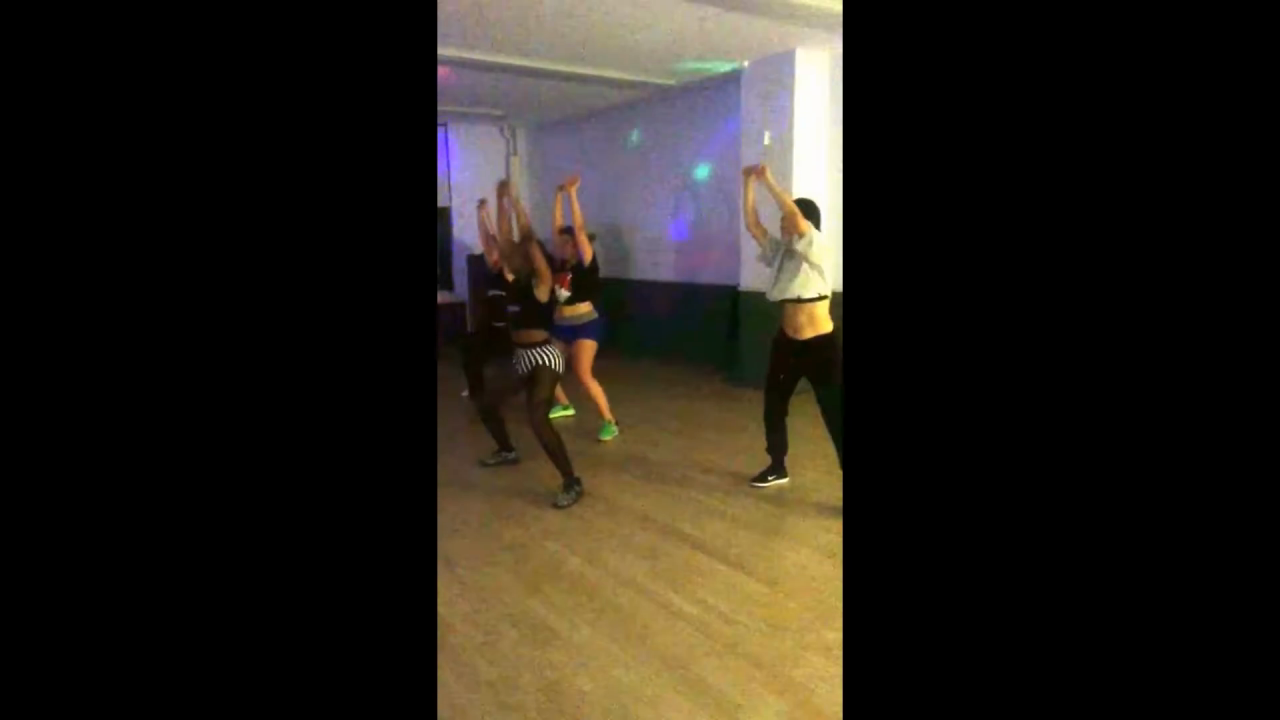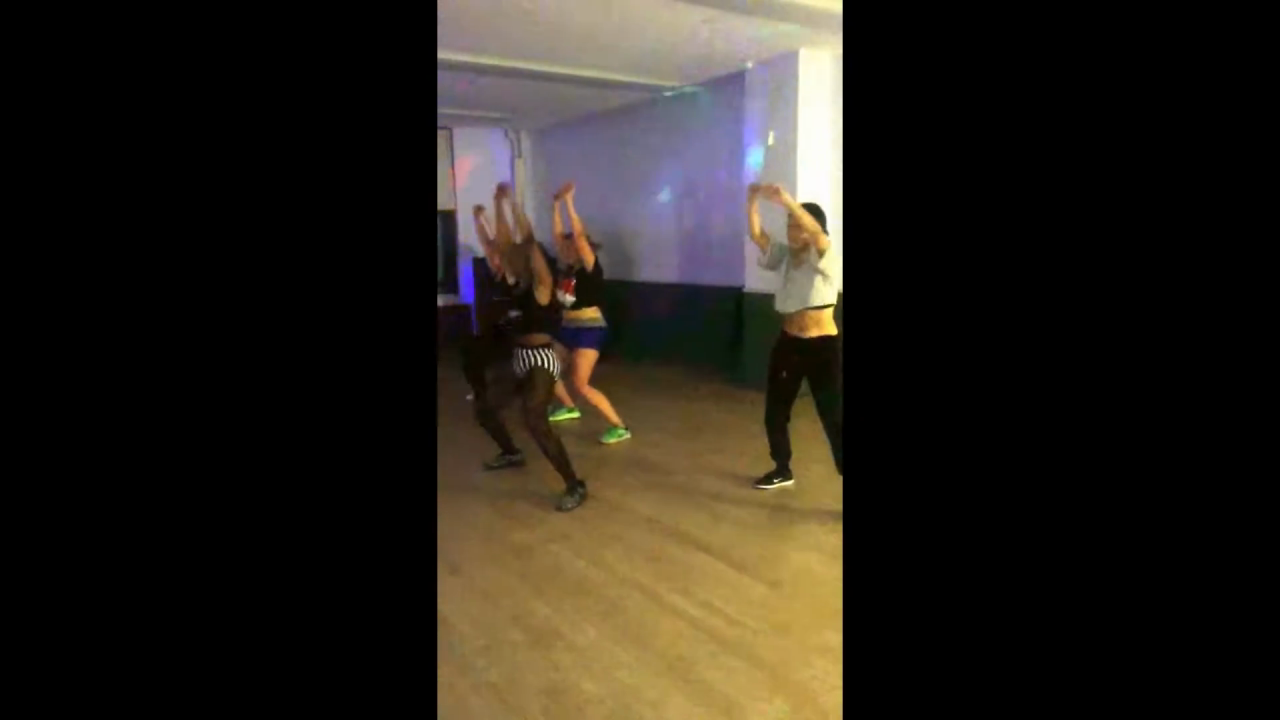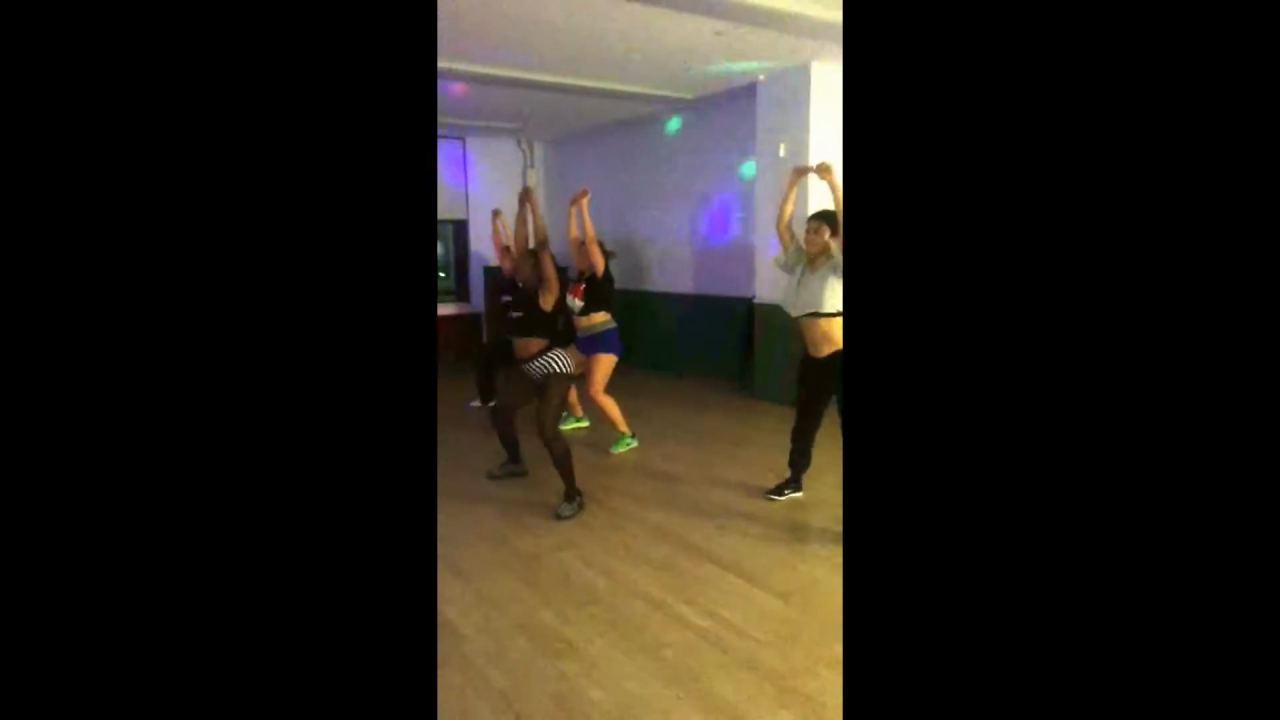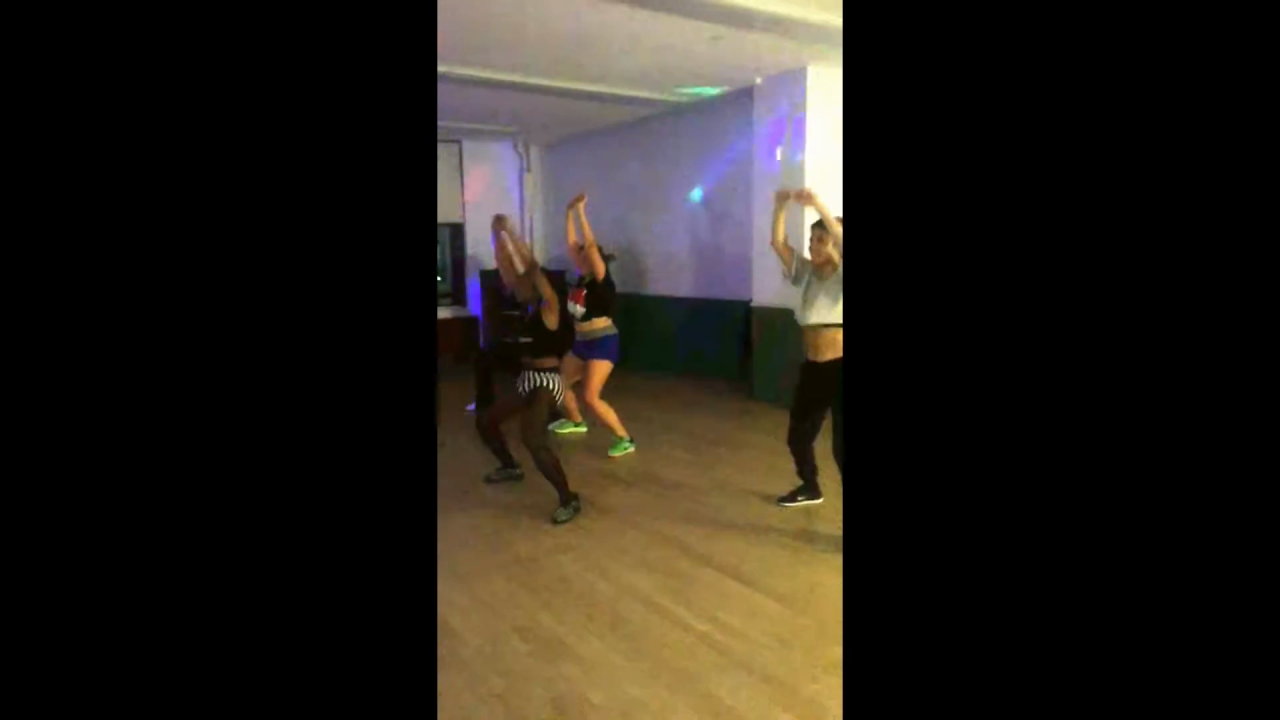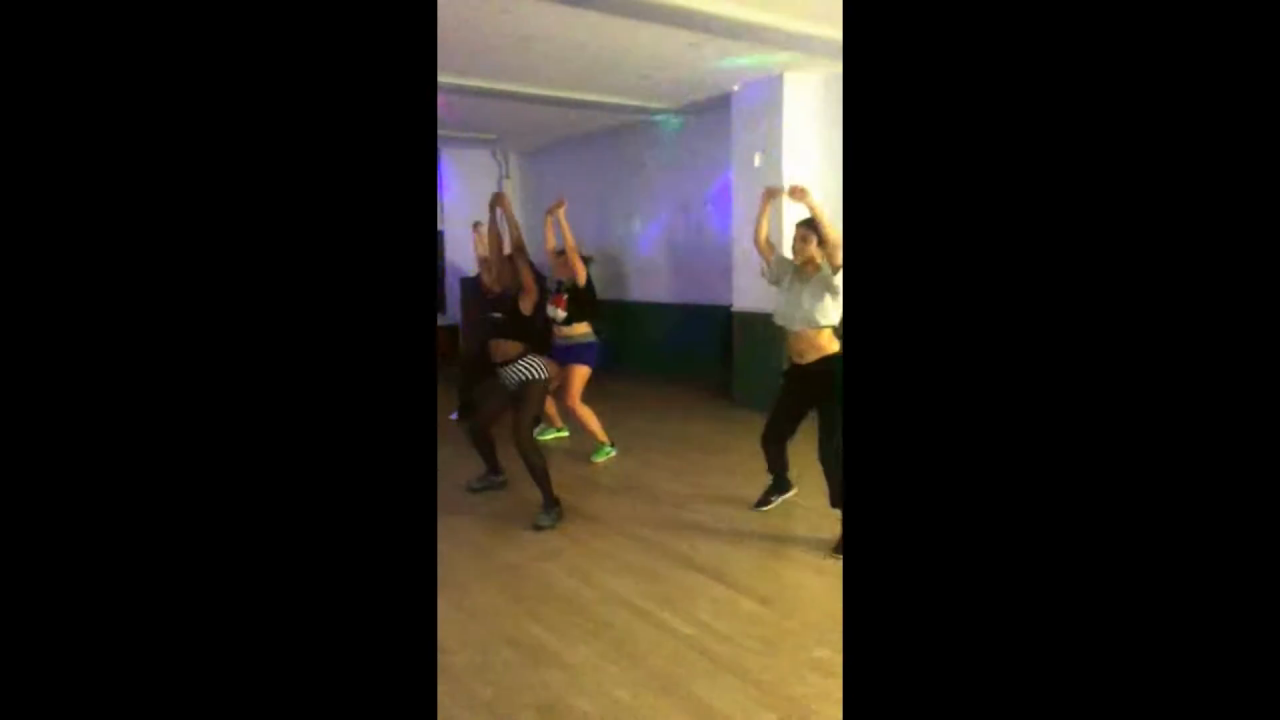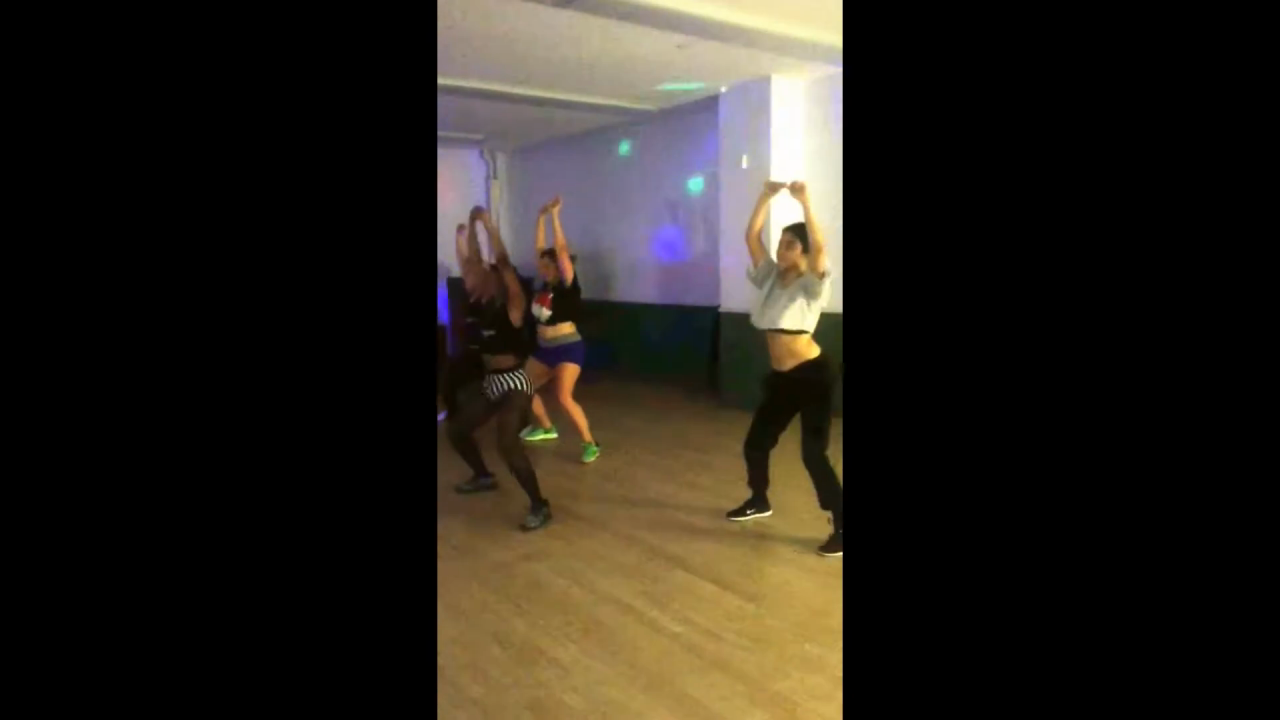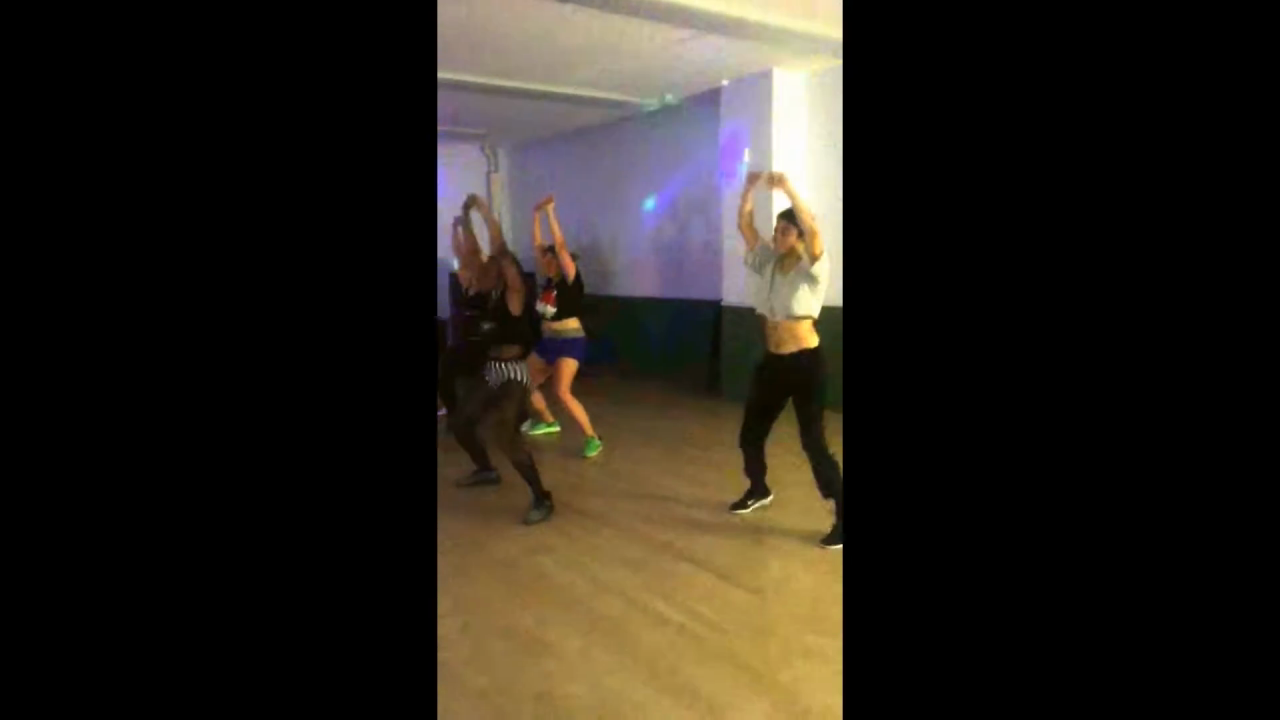
dt=0.2s
person 1, frame 1
left shoulder: (817, 247)
right shoulder: (781, 250)
left elbow: (796, 214)
right elbow: (753, 224)
left wrist: (768, 179)
right wrist: (748, 184)
left hip: (820, 343)
right hip: (787, 342)
left knee: (834, 415)
right knee: (773, 408)
right ankle: (778, 467)
person 1, frame 2
left shoulder: (825, 259)
right shoulder: (784, 257)
left elbow: (816, 230)
right elbow: (756, 234)
left wrist: (785, 198)
right wrist: (754, 200)
left hip: (822, 347)
right hip: (788, 345)
left knee: (832, 419)
right knee: (775, 412)
right ankle: (783, 470)
person 1, frame 3
left shoulder: (839, 264)
right shoulder: (800, 263)
left elbow: (842, 223)
right elbow: (782, 226)
left wrist: (832, 182)
right wrist: (794, 184)
left hip: (838, 359)
right hip: (813, 361)
right knee: (804, 426)
right ankle: (796, 479)
person 1, frame 4
left shoulder: (841, 274)
right shoulder: (806, 271)
left elbow: (841, 239)
right elbow: (778, 244)
left wrist: (818, 205)
right wrist: (780, 208)
left hip: (839, 368)
right hip: (813, 368)
left knee: (841, 445)
right knee: (798, 435)
right ankle: (811, 488)
person 1, frame 5
left shoulder: (830, 277)
right shoulder: (787, 272)
left elbow: (834, 245)
right elbow: (761, 242)
left wrist: (810, 203)
right wrist: (767, 203)
left hip: (828, 368)
right hip: (797, 372)
left knee: (831, 448)
right knee: (773, 436)
left ankle: (848, 527)
right ankle: (782, 483)
person 1, frame 6
left shoulder: (814, 282)
right shoulder: (771, 276)
left elbow: (820, 248)
right elbow: (752, 238)
left wrist: (805, 202)
right wrist: (765, 199)
left hip: (811, 373)
right hip: (780, 376)
left knee: (813, 452)
right knee: (755, 443)
left ankle: (841, 525)
right ankle: (759, 500)
person 1, frame 7
left shoulder: (811, 269)
right shoulder: (769, 262)
left elbow: (813, 234)
right elbow: (744, 226)
left wrist: (787, 189)
right wrist: (749, 187)
left hip: (805, 361)
right hip: (772, 362)
left knee: (813, 441)
right knee: (750, 433)
left ankle: (841, 516)
right ankle: (758, 490)
person 2, frame 1
left shoulder: (541, 281)
right shoulder: (516, 281)
left elbow: (529, 238)
right elbow: (505, 240)
left wrist: (513, 197)
right wrist: (500, 201)
left hip: (544, 357)
right hip: (521, 358)
left knee: (538, 418)
right knee: (487, 403)
left ankle: (571, 482)
right ankle: (507, 450)
person 2, frame 2
left shoulder: (541, 285)
right shoulder: (517, 285)
left elbow: (529, 243)
right elbow: (504, 244)
left wrist: (511, 200)
right wrist: (499, 203)
left hip: (538, 362)
right hip: (518, 361)
left knee: (533, 420)
right knee: (483, 407)
left ankle: (575, 486)
right ankle: (511, 453)
person 2, frame 3
left shoulder: (547, 290)
right shoulder: (523, 288)
left elbow: (542, 247)
right elbow: (519, 248)
left wrist: (533, 205)
right wrist: (521, 210)
left hip: (553, 365)
right hip: (528, 367)
left knee: (547, 429)
right knee: (501, 413)
left ankle: (572, 495)
right ankle: (515, 463)
person 2, frame 4
left shoulder: (549, 308)
right shoulder: (529, 309)
left elbow: (532, 269)
right elbow: (508, 268)
left wrist: (509, 231)
right wrist: (499, 233)
left hip: (545, 382)
right hip: (526, 380)
left knee: (532, 438)
right knee: (484, 420)
left ankle: (569, 499)
right ankle: (510, 467)
person 2, frame 5
left shoulder: (527, 295)
right shoulder: (501, 294)
left elbow: (518, 251)
right elbow: (495, 250)
left wrist: (507, 209)
right wrist: (492, 212)
left hip: (528, 373)
right hip: (505, 375)
left knee: (522, 439)
right knee: (477, 424)
left ankle: (552, 504)
right ankle: (494, 474)
person 2, frame 6
left shoulder: (514, 304)
right shoulder: (487, 304)
left elbow: (504, 263)
right elbow: (473, 265)
left wrist: (488, 223)
right wrist: (471, 229)
left hip: (514, 383)
right hip: (490, 383)
left knee: (507, 444)
right knee: (457, 430)
left ankle: (539, 505)
right ankle: (483, 476)
person 2, frame 7
left shoulder: (514, 295)
right shoulder: (488, 296)
left elbow: (502, 254)
right elbow: (471, 256)
left wrist: (485, 211)
right wrist: (466, 216)
left hip: (510, 375)
right hip: (489, 373)
left knee: (505, 438)
right knee: (459, 424)
left ankle: (542, 499)
right ankle: (486, 471)
person 3, frame 1
left shoulder: (587, 264)
right shoulder: (564, 263)
left elbow: (579, 229)
right elbow: (558, 226)
left wrist: (572, 194)
right wrist: (559, 195)
left hip: (585, 324)
right hip: (561, 325)
left knee: (583, 373)
left ankle: (611, 423)
right ankle: (564, 405)
person 3, frame 2
left shoulder: (591, 269)
right shoulder: (569, 268)
left elbow: (579, 236)
right elbow: (558, 234)
left wrist: (569, 201)
right wrist: (556, 204)
left hip: (590, 331)
right hip: (568, 329)
left knee: (580, 383)
left ankle: (620, 426)
right ankle: (569, 408)
person 3, frame 3
left shoulder: (602, 276)
right shoulder: (582, 273)
left elbow: (590, 241)
right elbow: (574, 240)
left wrist: (584, 207)
right wrist: (572, 208)
left hip: (605, 337)
right hip: (584, 338)
left knee: (595, 391)
left ankle: (628, 435)
right ankle: (578, 417)
person 3, frame 4
left shoulder: (602, 281)
right shoulder: (582, 279)
left elbow: (590, 245)
right elbow: (572, 244)
left wrist: (581, 211)
right wrist: (569, 213)
left hip: (604, 341)
right hip: (583, 342)
left knee: (591, 396)
right knee: (559, 382)
left ankle: (625, 439)
right ankle: (576, 421)
person 3, frame 5
left shoulder: (583, 287)
right shoulder: (561, 284)
left elbow: (571, 251)
right elbow: (550, 249)
left wrist: (561, 217)
right wrist: (548, 219)
left hip: (582, 347)
right hip: (560, 347)
left knee: (572, 400)
left ankle: (606, 444)
right ankle: (558, 427)
person 3, frame 6
left shoulder: (568, 285)
right shoulder: (547, 284)
left elbow: (561, 250)
right elbow: (540, 248)
left wrist: (555, 215)
right wrist: (541, 217)
left hip: (568, 347)
right hip: (545, 348)
left knee: (564, 397)
left ankle: (590, 444)
right ankle: (546, 428)
person 3, frame 7
left shoulder: (571, 282)
right shoulder: (549, 280)
left elbow: (560, 247)
right elbow: (538, 246)
left wrist: (550, 212)
right wrist: (536, 215)
left hip: (570, 342)
right hip: (548, 342)
left knee: (562, 391)
left ankle: (593, 438)
right ankle: (549, 422)
person 4, frame 1
right shoulder: (493, 270)
left elbow: (498, 240)
right elbow: (485, 238)
left wrist: (486, 213)
right wrist: (481, 212)
left hip: (509, 328)
right hip: (492, 327)
right knee: (470, 347)
right ankle: (476, 389)
person 4, frame 2
right shoulder: (496, 274)
left elbow: (501, 245)
right elbow: (485, 244)
left wrist: (483, 218)
right wrist: (478, 218)
left hip: (513, 332)
right hip: (496, 330)
right knee: (471, 351)
right ankle: (481, 391)
person 4, frame 3
right shoulder: (507, 278)
left elbow: (513, 248)
right elbow: (499, 247)
left wrist: (501, 221)
right wrist: (494, 221)
right hip: (508, 338)
right knee: (485, 358)
right ankle: (488, 398)
person 4, frame 4
right shoulder: (506, 286)
right elbow: (500, 256)
left wrist: (505, 229)
right wrist: (496, 231)
left hip: (519, 345)
right hip: (505, 343)
right knee: (483, 361)
left ankle: (553, 414)
right ankle: (484, 403)
person 4, frame 5
right shoulder: (488, 291)
left elbow: (493, 261)
right elbow: (481, 260)
left wrist: (482, 233)
right wrist: (476, 234)
right hip: (485, 347)
right ankle: (465, 411)
person 4, frame 6
right shoulder: (472, 295)
left elbow: (478, 261)
right elbow: (463, 261)
left wrist: (469, 235)
right wrist: (459, 236)
right hip: (470, 352)
right ankle: (453, 413)
person 4, frame 7
right shoulder: (466, 289)
left elbow: (475, 254)
right elbow: (459, 254)
left wrist: (464, 228)
right wrist: (455, 229)
left hip: (482, 347)
right hip: (466, 347)
right ankle: (453, 408)
